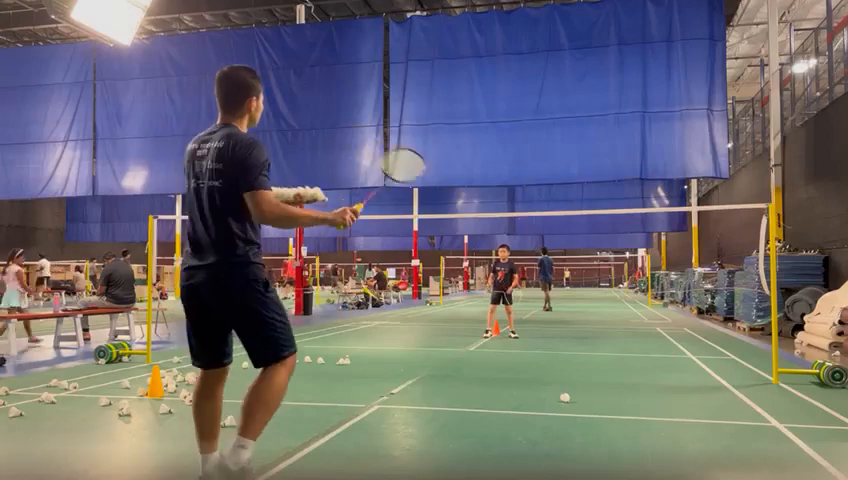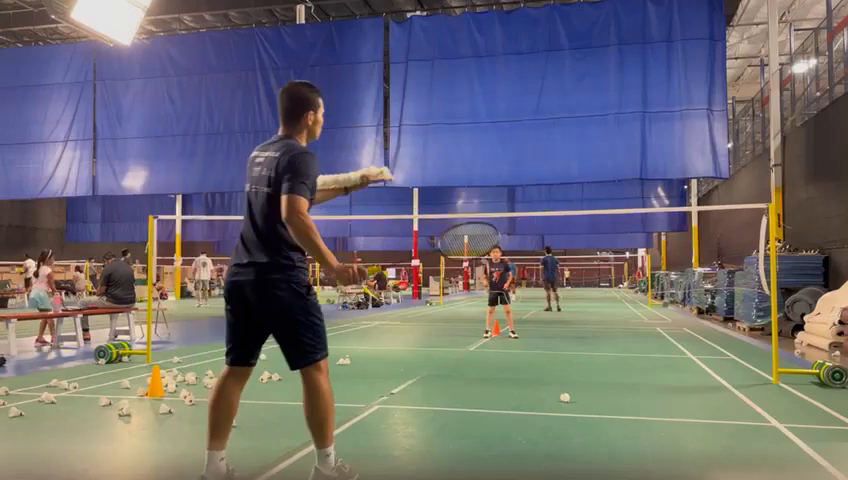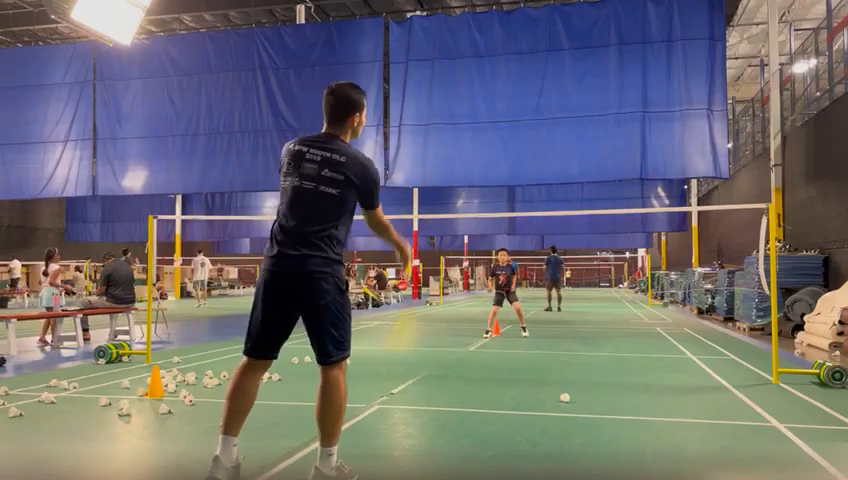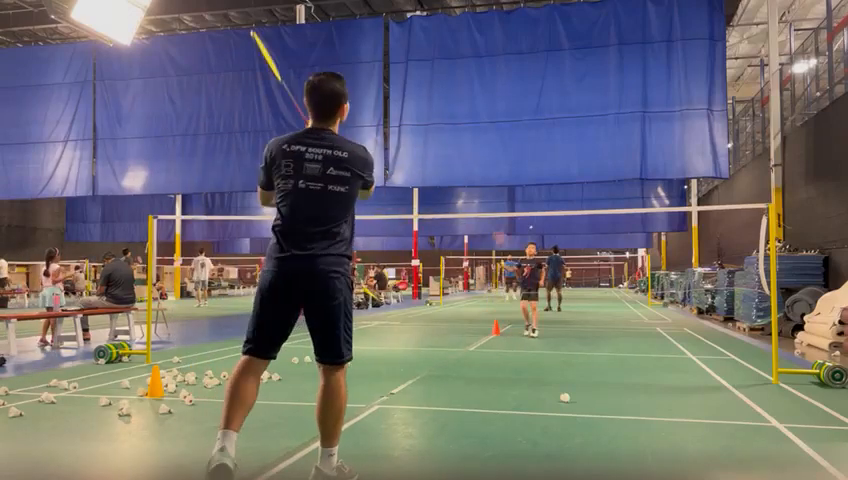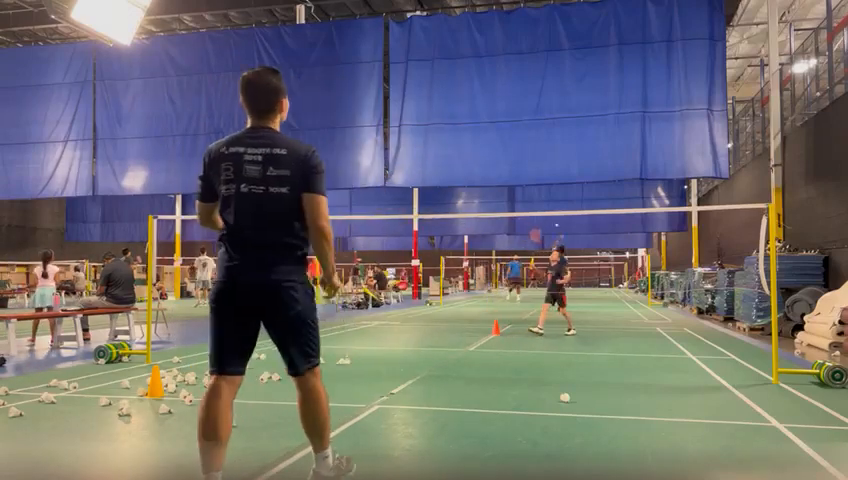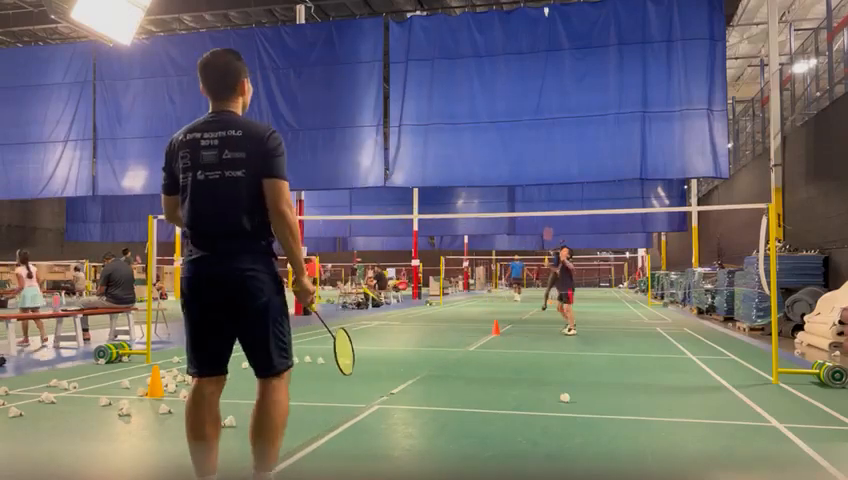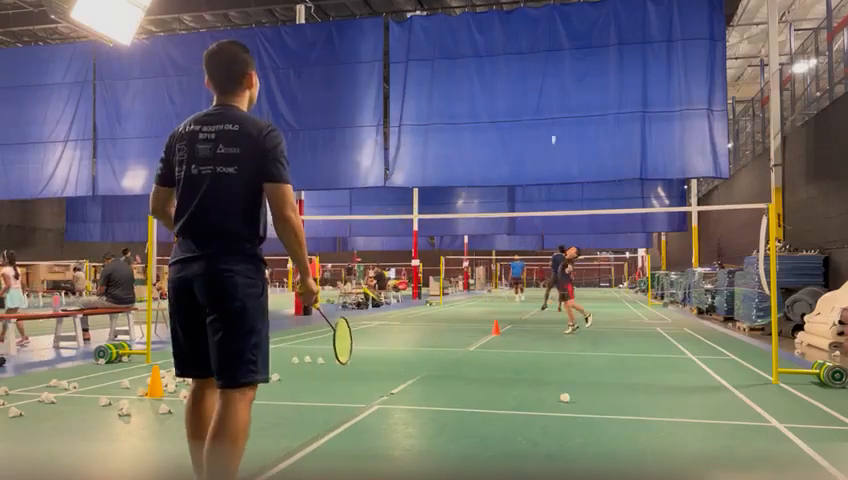
dt=0.4s
person 1, frame 1
left shoulder: (195, 147)
right shoulder: (246, 146)
right elbow: (263, 212)
left wrist: (286, 199)
right wrist: (327, 218)
left hip: (196, 275)
right hip: (236, 275)
left knee: (211, 371)
right knee: (280, 362)
person 1, frame 2
left shoulder: (259, 154)
right shoulder: (300, 157)
right elbow: (294, 216)
left wrist: (349, 185)
right wrist: (331, 264)
left hip: (240, 276)
right hip: (281, 279)
left knee: (235, 369)
right knee: (314, 368)
person 1, frame 3
left shoulder: (292, 149)
right shoulder: (362, 167)
right elbow: (376, 222)
right wrist: (399, 245)
left hip: (276, 266)
right hip: (320, 274)
left knee: (254, 360)
right knee: (333, 366)
person 1, frame 4
left shoulder: (278, 149)
right shoulder: (358, 157)
left hip: (281, 267)
right hip: (329, 271)
left knee: (254, 358)
right knee: (333, 369)
person 1, frame 5
left shoulder: (216, 154)
right shoulder: (303, 157)
left elbow: (205, 217)
right elbow: (319, 224)
right wrist: (330, 273)
left hip: (232, 279)
right hip: (284, 278)
left knee: (223, 379)
right knee: (307, 373)
person 1, frame 6
left shoulder: (179, 142)
right shoulder: (262, 137)
left elbow: (171, 212)
right elbow: (281, 210)
right wrist: (300, 273)
left hip: (198, 272)
right hip: (250, 271)
left knee: (206, 381)
right knee: (273, 377)
person 1, frame 7
left shoulder: (181, 134)
right shoulder: (262, 135)
left elbow: (158, 206)
right elbow: (285, 214)
right wrist: (305, 275)
left hip: (185, 270)
right hip: (235, 272)
left knee: (204, 383)
right knee: (236, 390)
